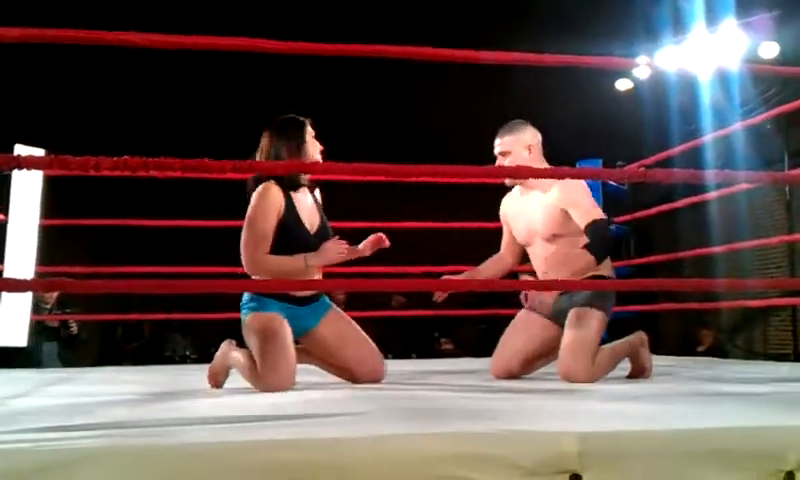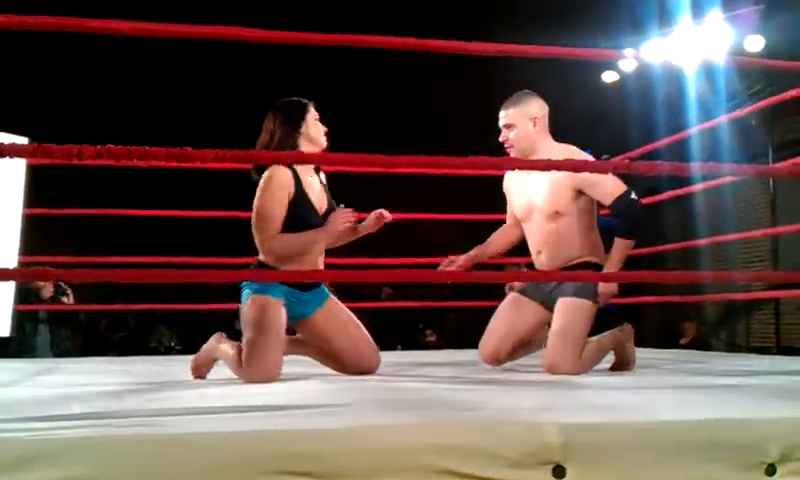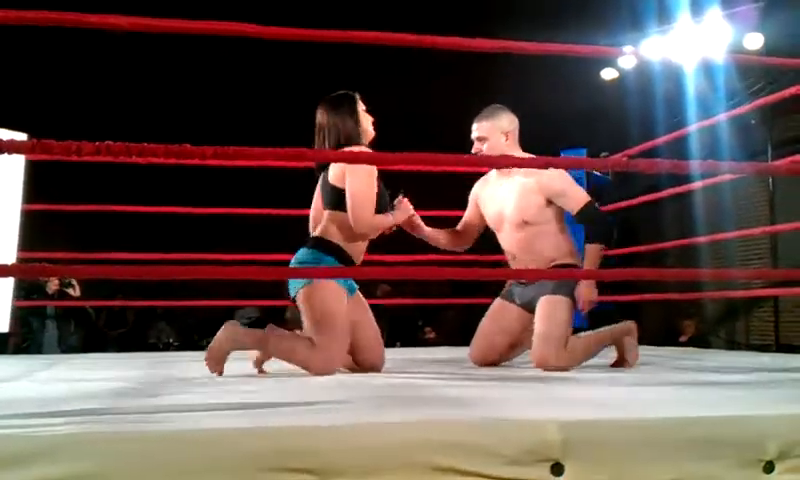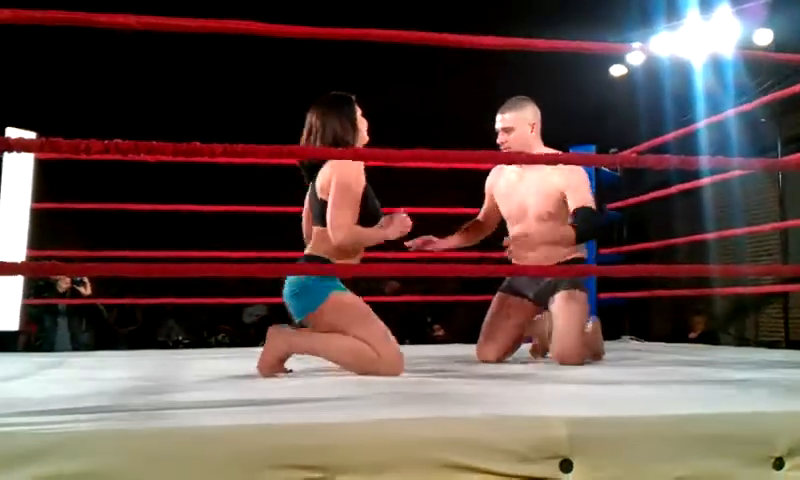
dt=0.4s
person 1, frame 1
left shoulder: (312, 193)
right shoulder: (270, 193)
right elbow: (254, 264)
left wrist: (359, 250)
right wrist: (315, 258)
left hip: (313, 305)
right hip: (269, 304)
left knee: (373, 371)
right knee: (277, 381)
left ankle: (294, 354)
right ankle: (231, 354)
person 1, frame 2
left shoulder: (317, 176)
right shoulder: (278, 175)
right elbow: (268, 246)
left wrist: (363, 228)
right wrist: (324, 231)
left hip: (312, 291)
right hip: (270, 286)
left knee: (368, 362)
right knee: (261, 372)
left ankle: (285, 344)
right ankle: (220, 347)
person 1, frame 3
left shoulder: (334, 165)
right shoulder: (360, 155)
right elbow: (362, 224)
left wrist: (384, 223)
right wrist: (397, 215)
left hip: (336, 271)
right hip: (320, 265)
left knee: (372, 361)
right knee: (327, 361)
left ankle: (283, 339)
right ankle: (237, 335)
person 1, frame 4
left shoulder: (324, 168)
right shoulder: (348, 164)
right elbow: (342, 237)
left wrist: (378, 230)
right wrist: (386, 232)
left hip: (309, 281)
right hip: (318, 282)
left knee: (378, 352)
right knee: (390, 362)
left ankle: (294, 339)
right ankle: (290, 340)
person 2, frame 1
left shoulder: (566, 187)
right shoulder: (510, 204)
left elbow: (602, 241)
right elbow: (507, 258)
left wrist: (556, 280)
right wrist: (463, 278)
left hip: (588, 288)
right hip: (548, 297)
left knee: (574, 373)
right knee: (502, 369)
left ankle: (633, 344)
right ankle: (566, 345)
person 2, frame 2
right shoulder: (512, 177)
left elbow: (630, 211)
left wrist: (610, 272)
right wrist: (470, 258)
left hip: (580, 275)
right hip: (539, 280)
left knee: (558, 366)
right knee: (490, 353)
left ankle: (618, 337)
right ankle: (554, 333)
person 2, frame 3
left shoulder: (544, 175)
right shoulder: (483, 188)
left elbow: (596, 221)
right elbow: (461, 239)
left wrist: (587, 279)
right wrist: (422, 230)
left hip: (557, 277)
right hip: (519, 285)
left knee: (547, 359)
right knee: (480, 356)
left ankle: (619, 331)
right ankle: (547, 333)
person 2, frame 4
left shoulder: (565, 171)
right shoulder: (498, 177)
left elbow: (589, 225)
right elbow: (483, 225)
left wrist: (539, 238)
right wrist: (443, 243)
right hip: (521, 277)
left knee: (567, 354)
right knee: (487, 354)
left ankle: (589, 332)
right ankle: (541, 326)
